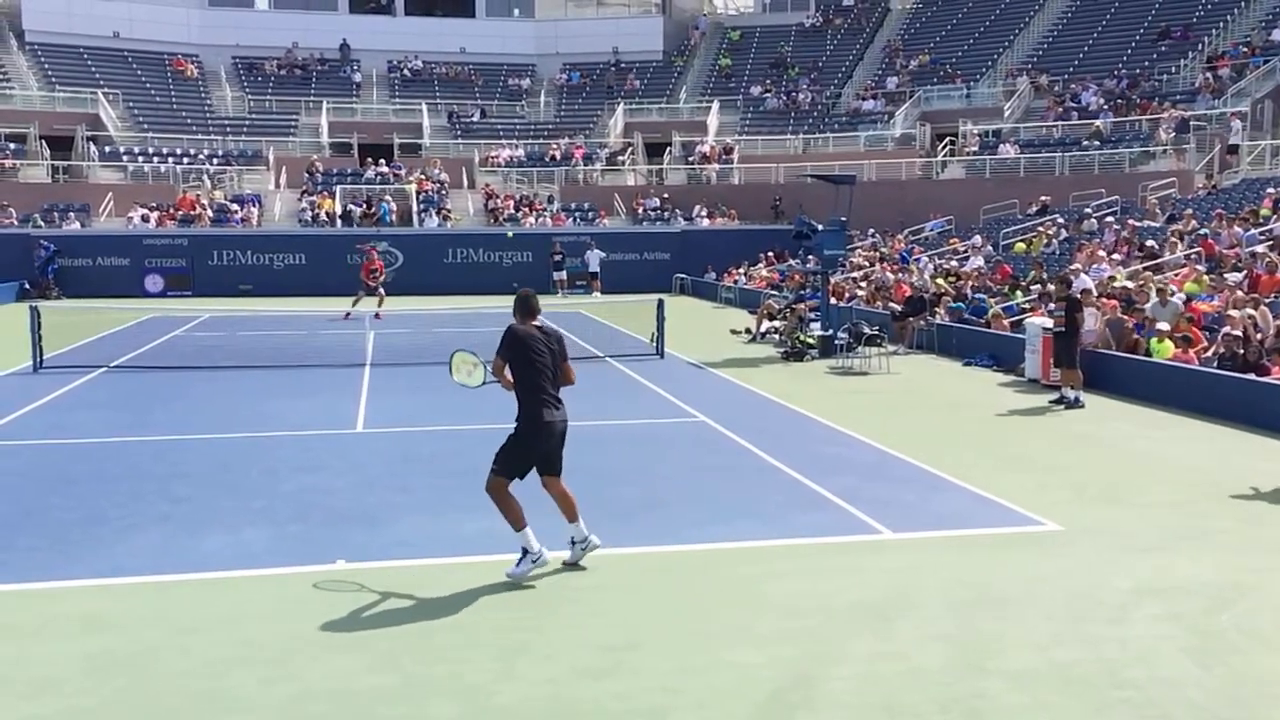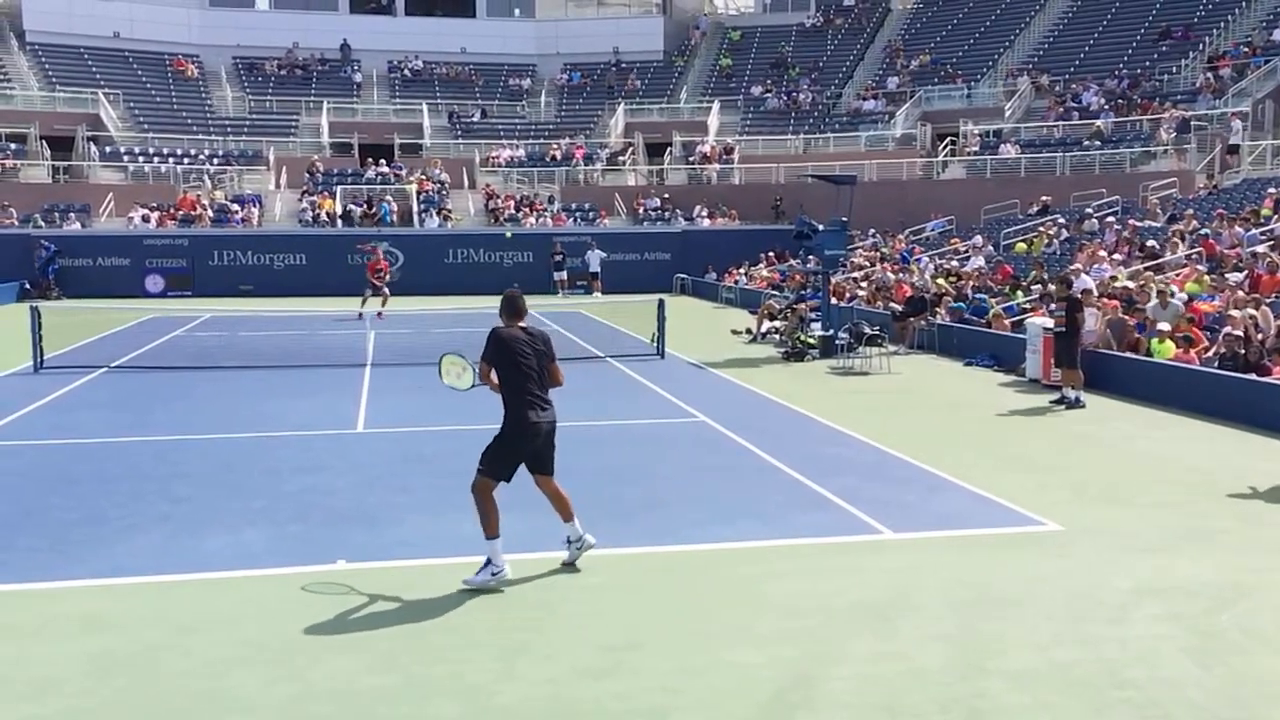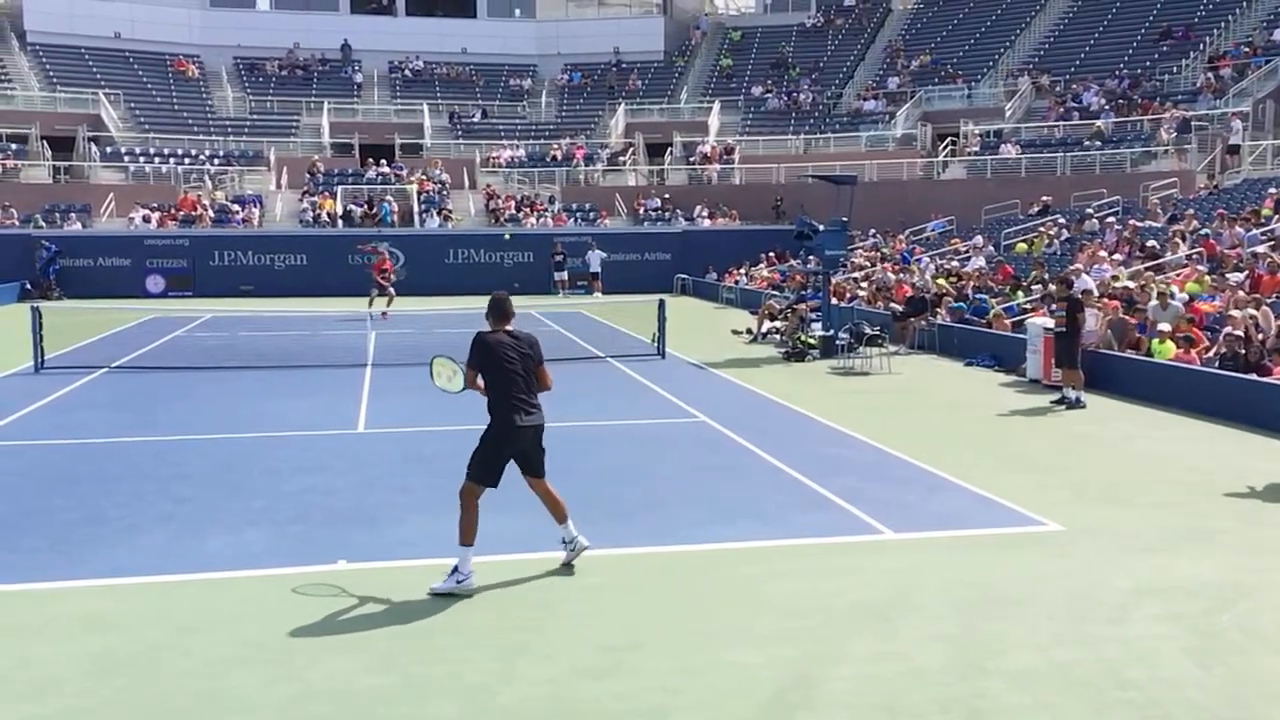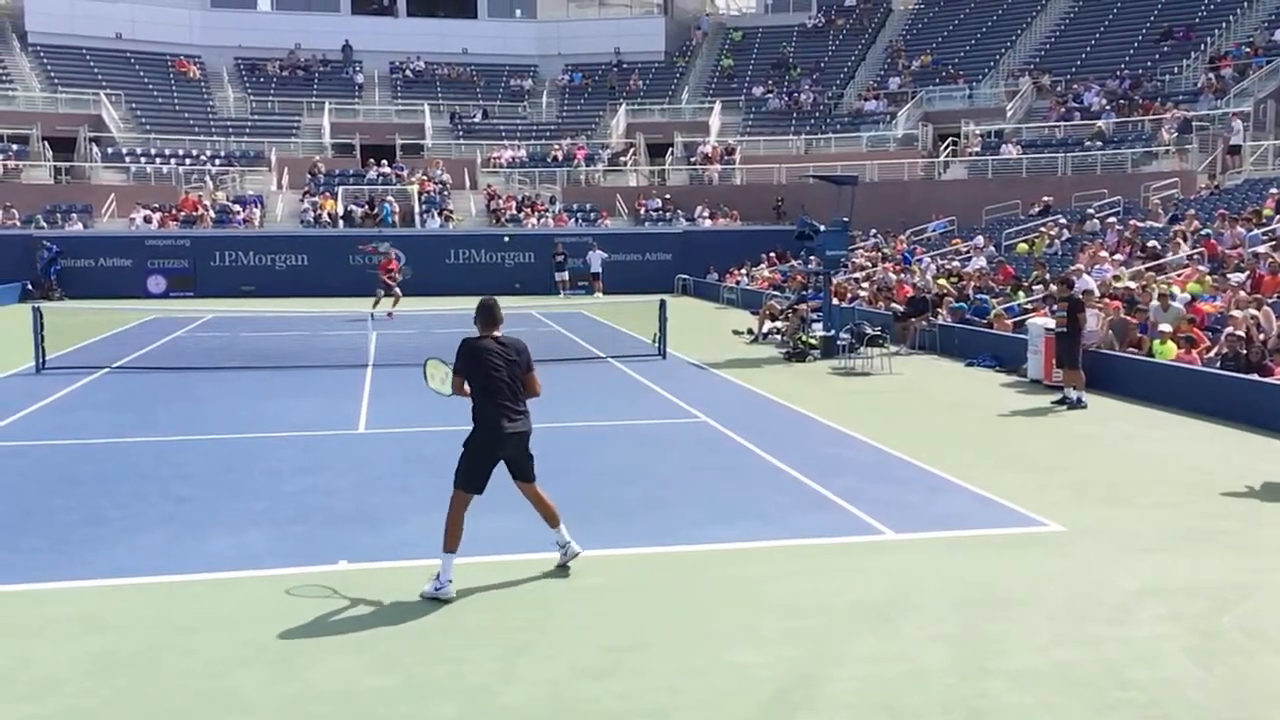
dt=0.3s
person 1, frame 1
left shoulder: (514, 333)
right shoulder: (555, 336)
left elbow: (498, 370)
right elbow: (569, 378)
left wrist: (510, 381)
left hip: (535, 422)
right hip: (558, 419)
left knee: (496, 485)
right knee: (552, 482)
left ankle: (532, 551)
right ankle: (582, 538)
person 1, frame 2
left shoulder: (499, 335)
right shoulder: (542, 337)
left elbow: (484, 375)
right elbow: (557, 379)
left wrist: (499, 384)
left hip: (521, 423)
right hip: (547, 420)
left knee: (481, 486)
right knee: (546, 481)
left ankle: (496, 564)
right ankle: (577, 538)
person 1, frame 3
left shoulder: (483, 340)
right shoulder: (530, 340)
left elbow: (470, 381)
right elbow: (546, 383)
left hip: (505, 426)
right hip: (534, 423)
left knee: (469, 493)
right knee: (539, 483)
left ankle: (462, 572)
right ankle: (573, 539)
person 1, frame 4
left shoulder: (469, 347)
right shoulder: (519, 346)
left elbow: (457, 388)
right elbow: (535, 390)
left hip: (488, 432)
right hip: (521, 429)
left knee: (458, 502)
right knee: (530, 488)
left ankle: (445, 580)
right ankle: (567, 544)
